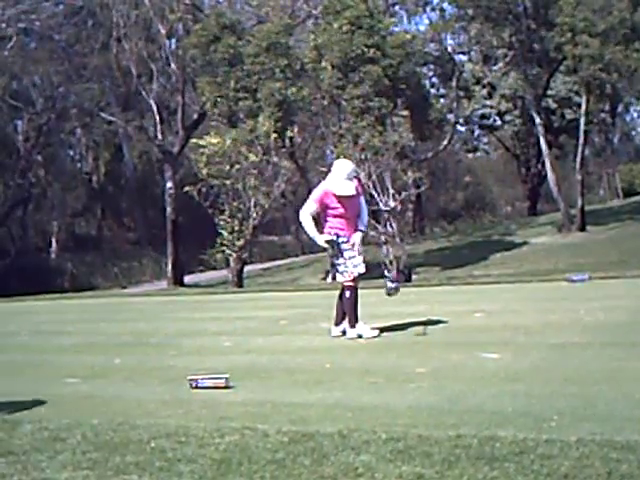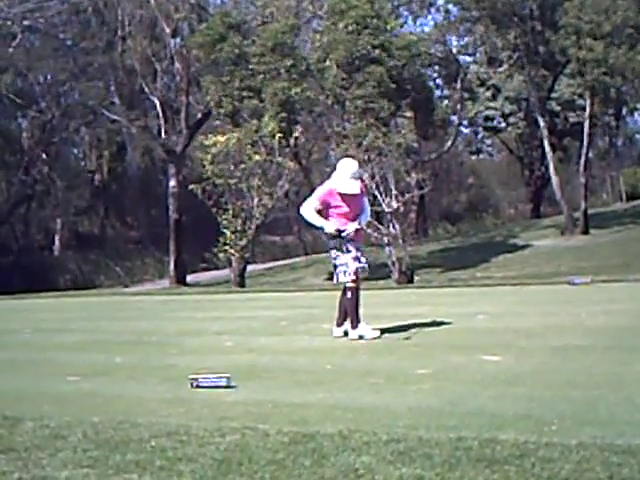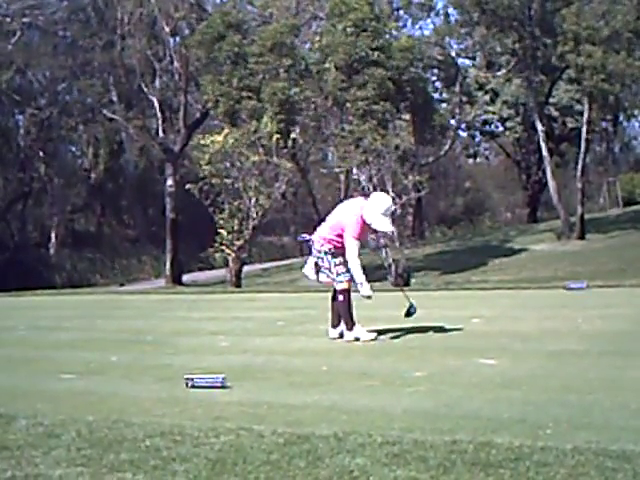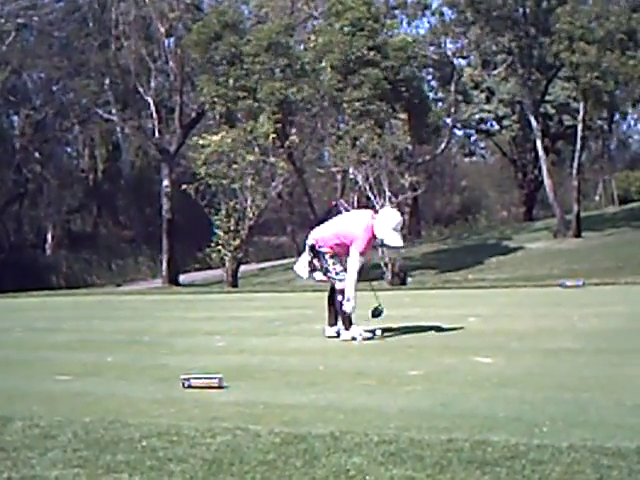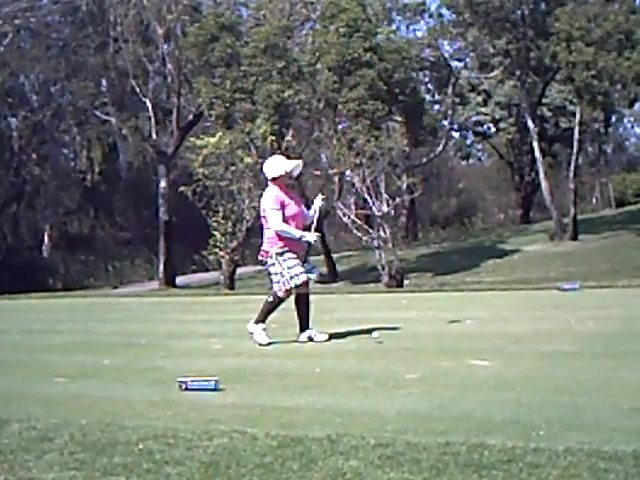
dt=1s
person 1, frame 1
left shoulder: (355, 185)
right shoulder: (323, 191)
left elbow: (363, 209)
right elbow: (304, 214)
left wrist: (360, 231)
right wrist: (316, 236)
left hip: (353, 240)
right hip: (337, 240)
left knee: (349, 281)
right knee: (350, 280)
left ankle: (338, 325)
right ankle: (354, 326)
person 1, frame 2
left shoulder: (359, 187)
right shoulder: (327, 190)
left elbow: (366, 211)
right elbow: (306, 209)
left wrist: (357, 224)
right wrist: (325, 224)
left hip: (355, 240)
right hip: (340, 241)
left knee: (351, 282)
right knee: (352, 281)
left ankle: (340, 325)
right ankle: (356, 327)
person 1, frame 3
left shoulder: (366, 205)
right shoulder: (355, 220)
right elbow: (352, 255)
left wrist: (367, 238)
right wrist: (362, 283)
left hip: (336, 248)
right hip: (326, 246)
left knee: (340, 285)
right knee: (343, 285)
left ankle: (335, 328)
right ankle: (351, 330)
person 1, frame 4
left shoulder: (372, 216)
right shoulder: (365, 235)
right elbow: (353, 269)
right wrist: (350, 298)
left hip: (324, 241)
right hip: (321, 245)
left knee: (338, 284)
right knee: (342, 283)
left ankle: (332, 327)
right ankle: (348, 330)
person 1, frame 5
left shoulder: (290, 193)
right shoulder: (272, 196)
left elbow: (306, 219)
right elbow: (277, 226)
left wrist: (316, 207)
right wrist: (303, 235)
left hip: (294, 250)
right hip: (278, 251)
left knee: (303, 287)
right knee: (284, 291)
left ankle: (305, 331)
right ankle: (257, 325)
